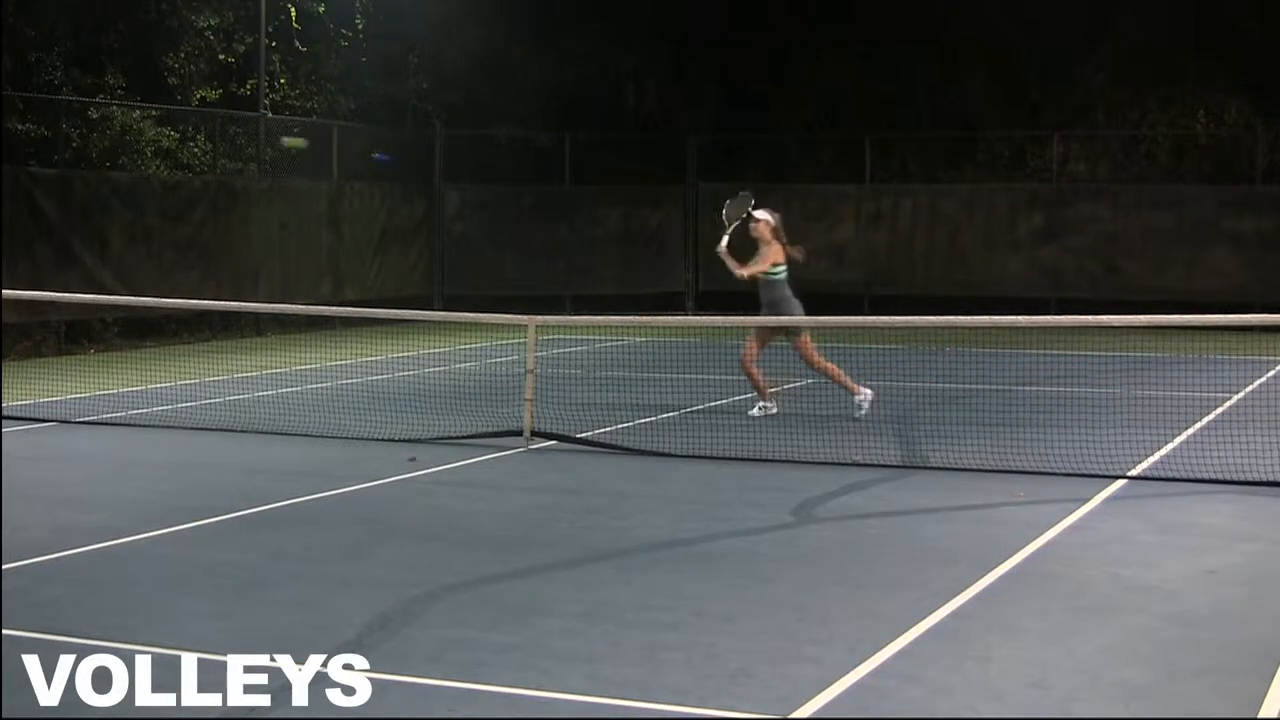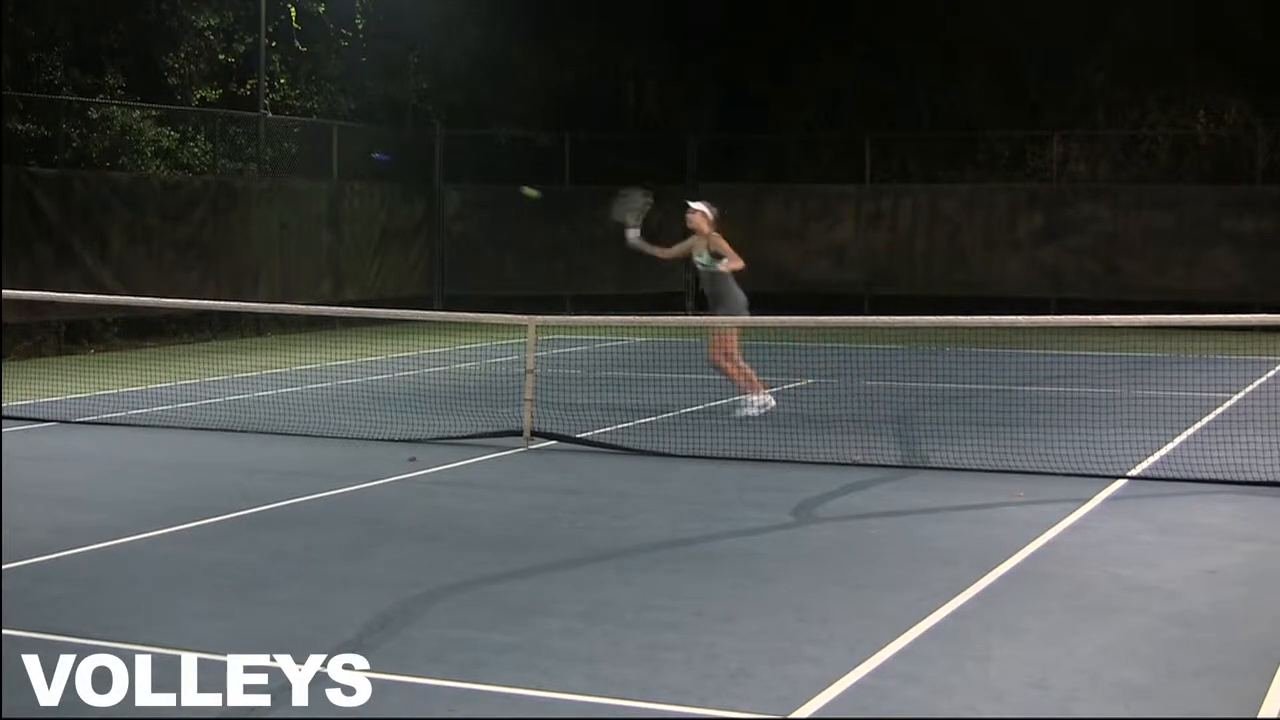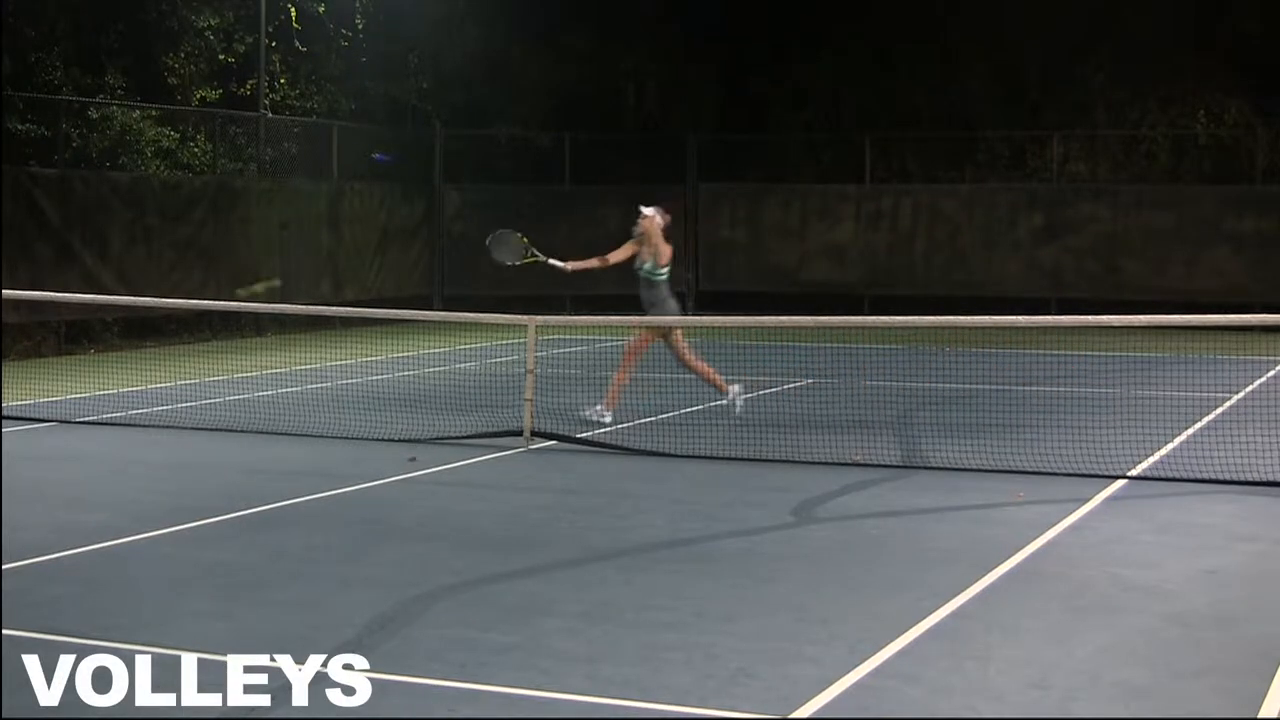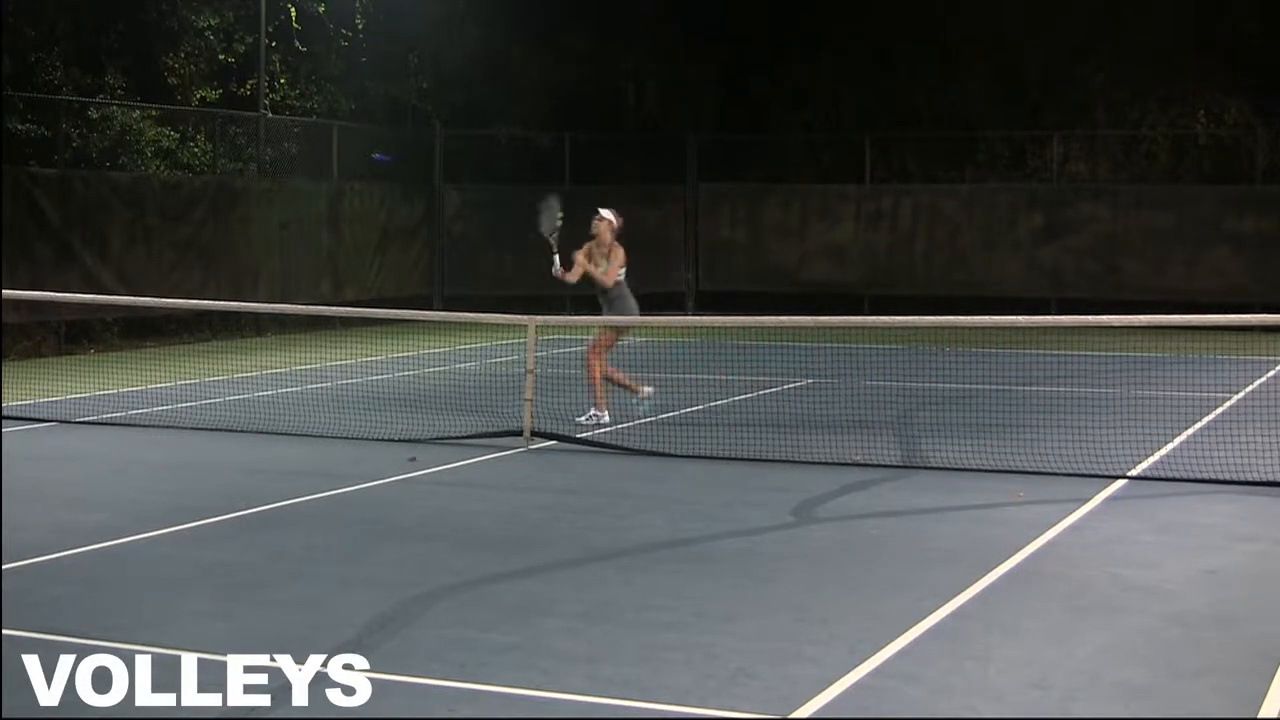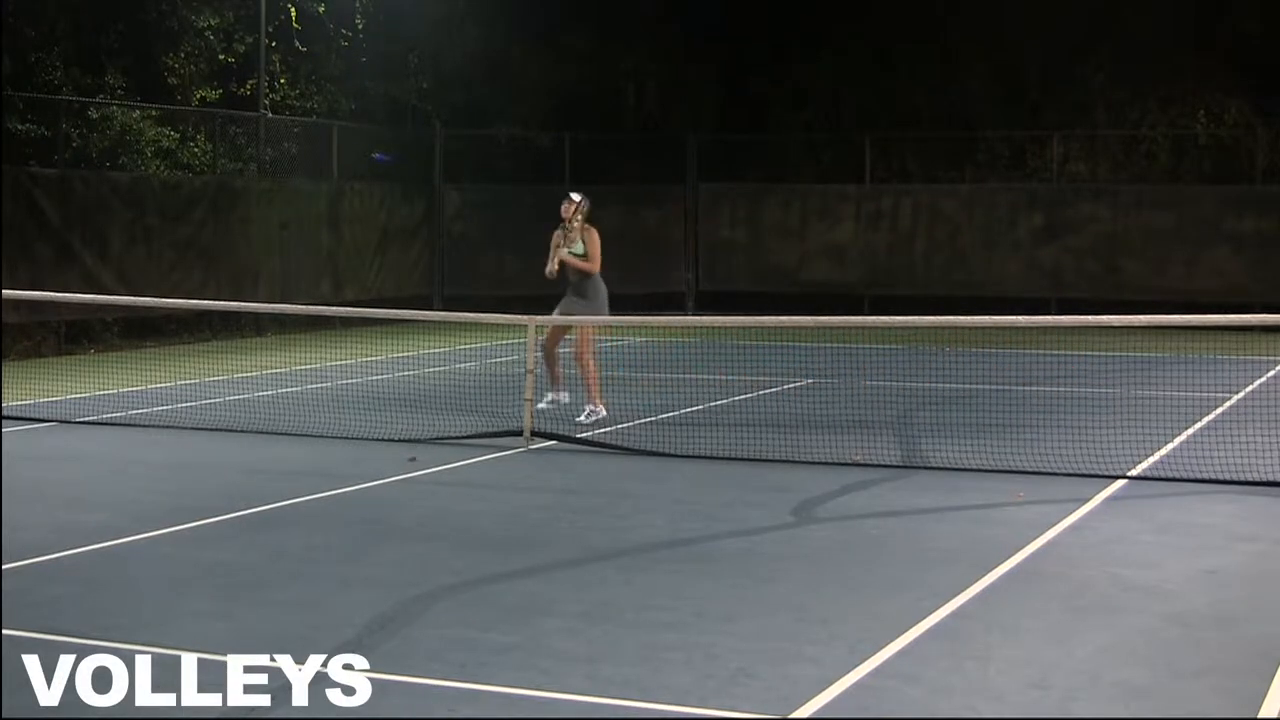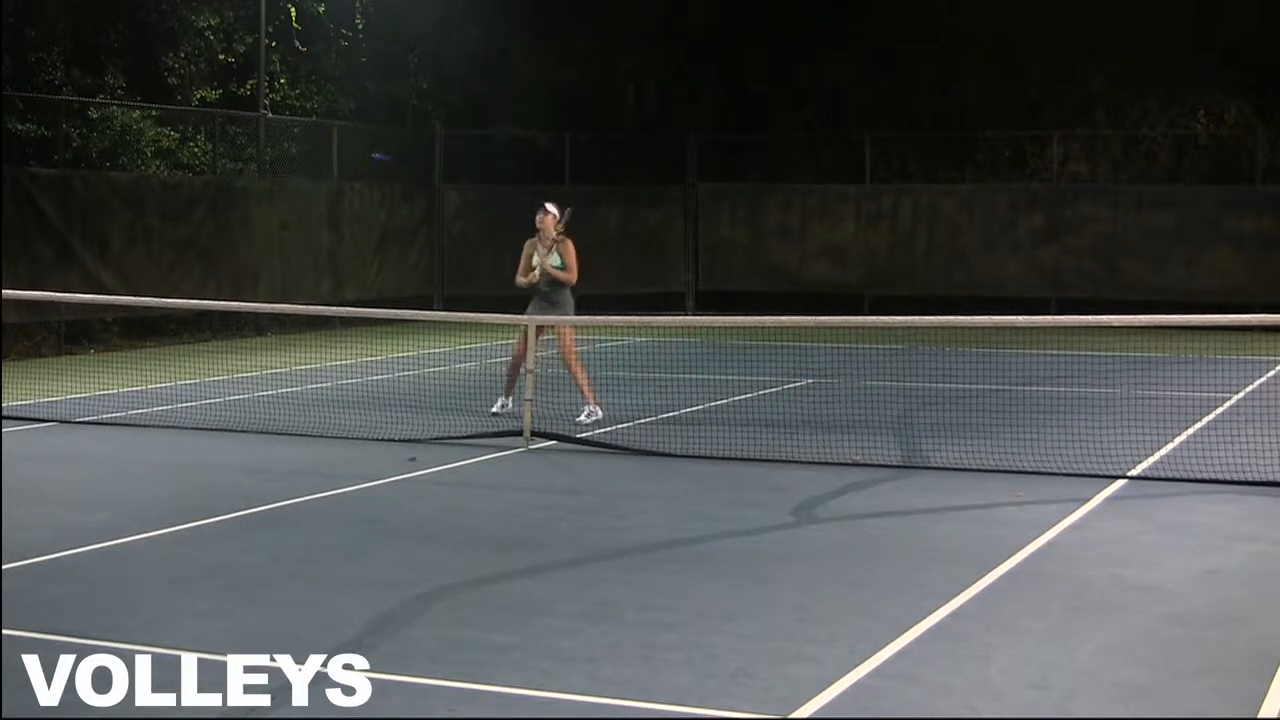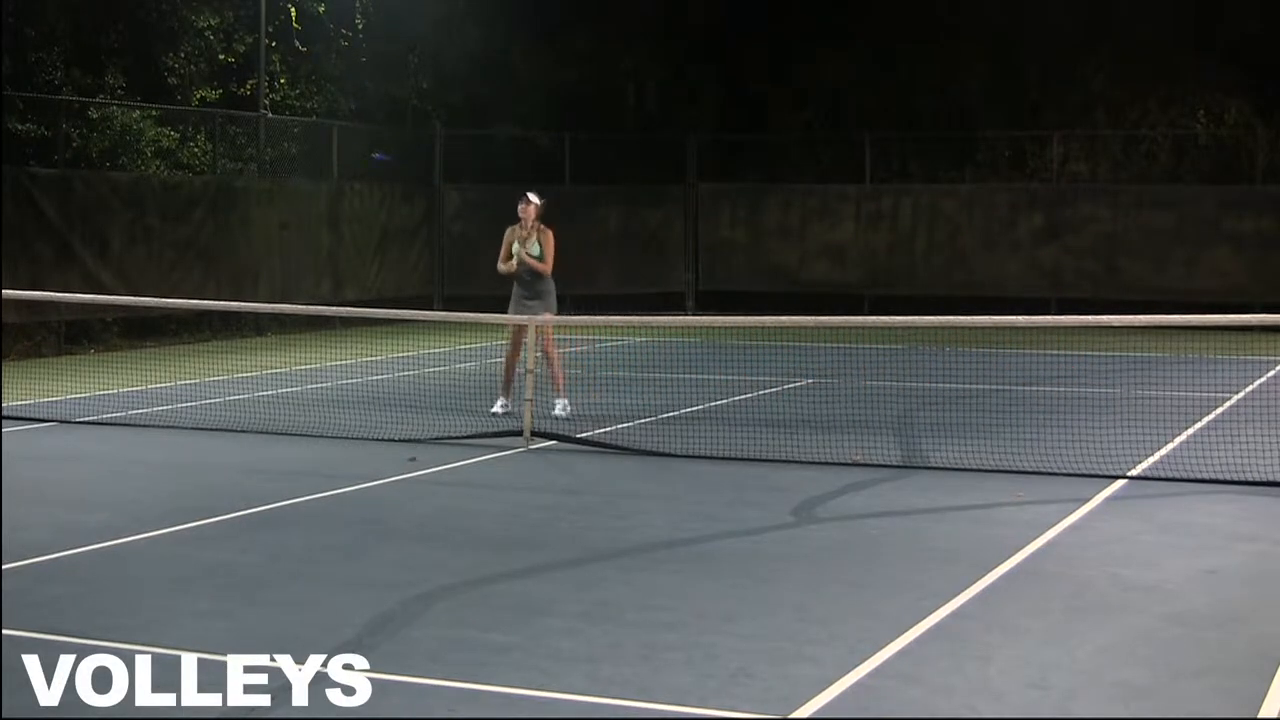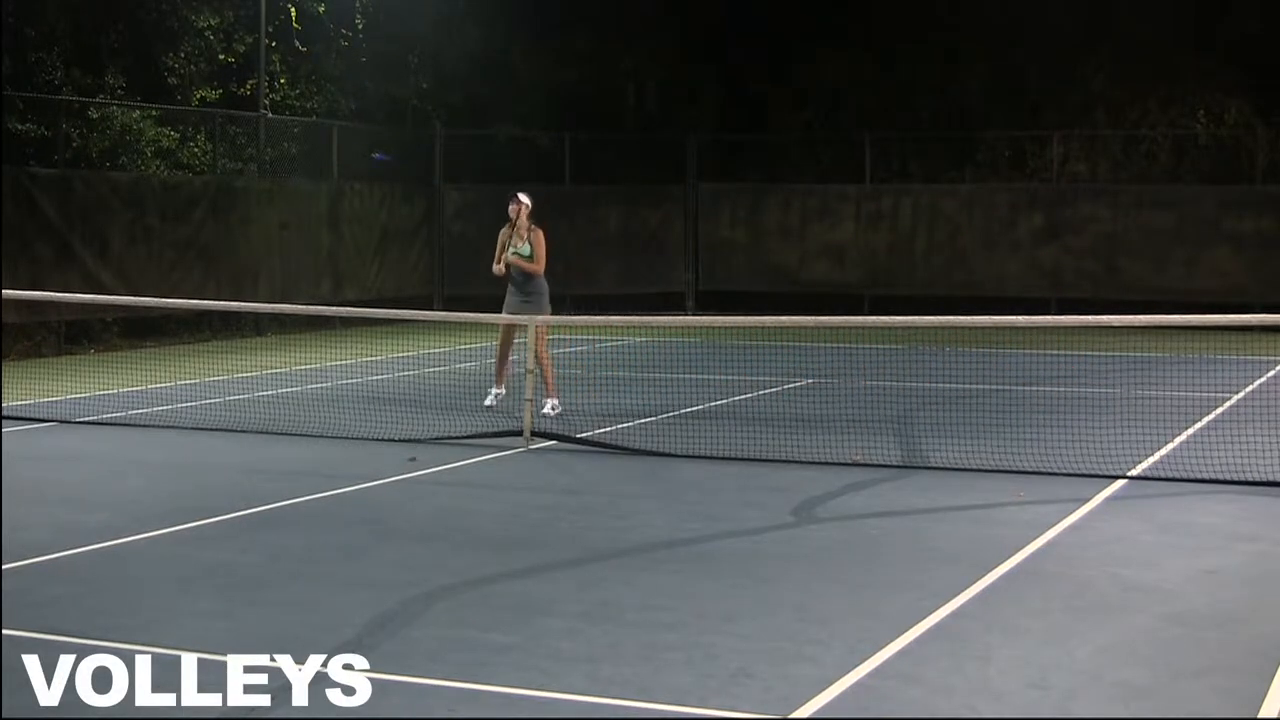
dt=0.2s
person 1, frame 1
left shoulder: (772, 248)
right shoulder: (763, 250)
left elbow: (760, 267)
right elbow: (742, 271)
left wrist: (746, 272)
right wrist: (725, 255)
left hip: (786, 311)
right hip: (770, 312)
left knee: (814, 362)
right knee: (747, 358)
left ankle: (859, 392)
right ankle: (767, 402)
person 1, frame 2
left shoulder: (716, 240)
right shoulder: (695, 240)
left elbow: (739, 262)
right elbow: (666, 254)
left wrist: (728, 266)
right wrist: (638, 242)
left hip: (730, 301)
right hip: (720, 304)
left knee: (719, 358)
right knee: (731, 358)
left ankle: (753, 395)
right ankle: (762, 396)
person 1, frame 3
left shoulder: (664, 247)
right shoulder: (637, 244)
left elbow: (662, 262)
right elbow: (608, 259)
left wrist: (655, 235)
right wrist: (574, 265)
left hip: (661, 311)
right hip: (658, 311)
left knee: (629, 354)
right knee: (688, 361)
left ankle: (607, 409)
right ankle: (729, 390)
person 1, frame 4
left shoulder: (617, 250)
right shoulder: (589, 249)
left elbow: (608, 282)
right elbow: (572, 277)
left wrist: (586, 265)
right wrist: (560, 273)
left hip: (622, 310)
right hip: (612, 311)
left knee: (592, 355)
right knee: (597, 364)
left ankle: (600, 411)
right ankle: (640, 390)
person 1, frame 5
left shoulder: (590, 233)
right shoulder: (558, 235)
left elbow: (594, 268)
right elbow: (550, 272)
left wrist: (566, 257)
right wrist: (552, 268)
left hip: (592, 297)
right hip: (573, 295)
left knee: (583, 352)
right knee: (548, 345)
left ankle: (596, 406)
right ankle: (556, 393)
person 1, frame 6
left shoulder: (565, 244)
right shoulder: (530, 245)
left elbow: (572, 279)
right elbow: (519, 279)
left wrist: (548, 269)
right wrist: (529, 280)
left hip: (561, 305)
right hip: (539, 304)
left knee: (569, 357)
right knee: (517, 356)
left ankle: (592, 407)
right ankle: (506, 399)
person 1, frame 7
left shoulder: (545, 234)
right shoulder: (511, 232)
left elbow: (547, 270)
right elbow: (500, 265)
left wrist: (525, 257)
right wrist: (508, 267)
left hip: (544, 296)
right hip: (521, 295)
left knee: (548, 346)
right knee: (513, 350)
left ankle: (561, 399)
right ankle: (504, 399)
person 1, frame 8
left shoulder: (536, 233)
right shoulder: (505, 233)
left elbow: (539, 269)
right elbow: (496, 265)
left wrist: (514, 259)
right wrist: (499, 268)
left hip: (536, 295)
right hip: (515, 293)
left knee: (539, 348)
right knee: (504, 344)
left ankle: (552, 399)
right ankle: (498, 387)
